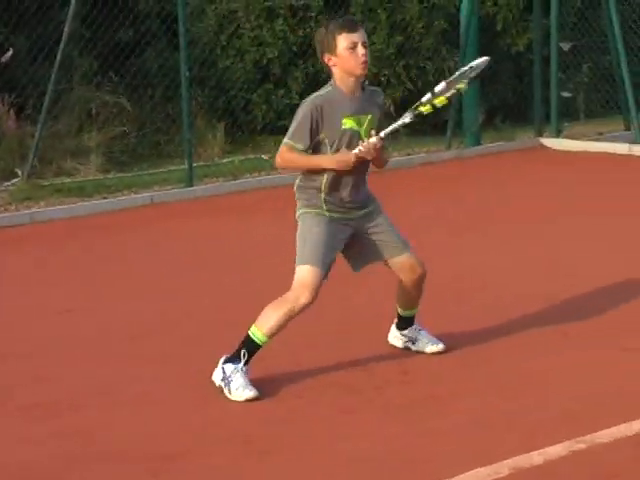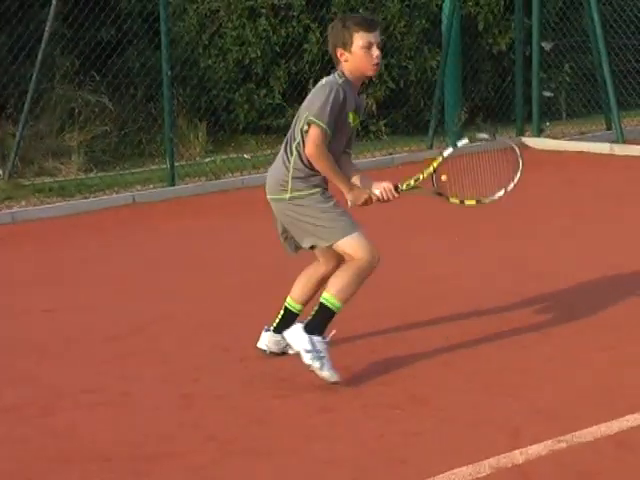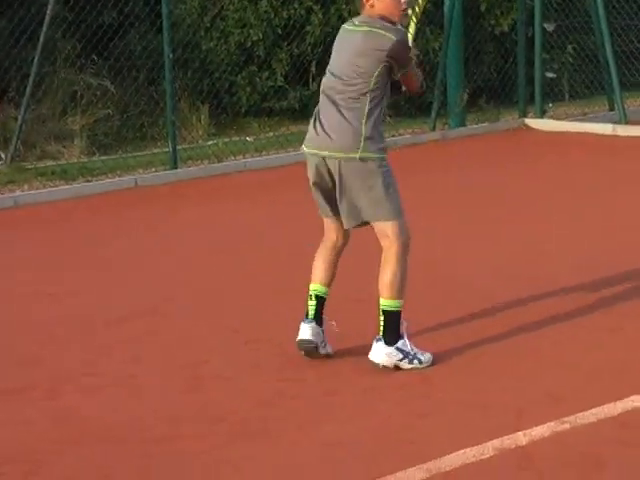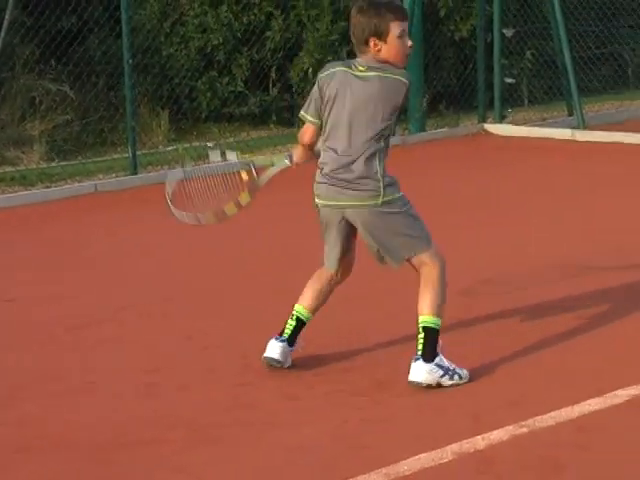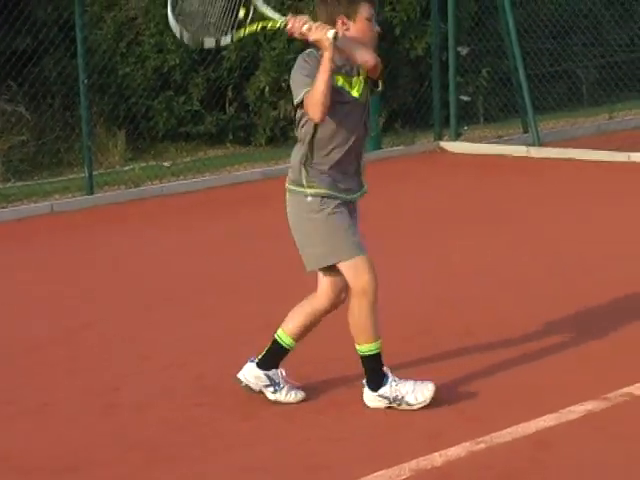
dt=0.4s
person 1, frame 1
left shoulder: (375, 99)
right shoulder: (316, 106)
left elbow: (381, 163)
right elbow: (283, 158)
left wrist: (377, 153)
right wrist: (332, 160)
left hip: (361, 207)
right hip: (319, 210)
left knee: (414, 271)
right knee: (304, 293)
left ankle: (404, 329)
right ankle: (234, 363)
person 1, frame 2
left shoulder: (353, 98)
right shoulder: (332, 90)
left elbow: (339, 159)
right elbow: (313, 150)
left wrist: (370, 185)
right wrist: (349, 190)
left hip: (302, 188)
right hip: (295, 189)
left knee: (333, 258)
right knee: (365, 257)
left ankle: (278, 332)
right ankle: (310, 331)
person 1, frame 3
left shoulder: (347, 30)
right shoulder: (393, 38)
right elbow: (414, 84)
right wrist: (413, 65)
left hip: (318, 148)
right hip: (358, 151)
left knee: (335, 236)
right knee: (396, 241)
left ankle: (312, 325)
right ankle: (390, 342)
person 1, frame 4
left shoulder: (330, 76)
right shoulder: (398, 82)
left elbow: (306, 140)
left wrist: (304, 157)
left hip: (328, 193)
right hip: (373, 193)
left knee: (335, 271)
right knee: (432, 266)
left ankle: (282, 342)
right ankle: (427, 360)
person 1, frame 5
left shoulder: (362, 65)
right shoulder: (310, 62)
left elbow: (371, 60)
right elbow: (318, 112)
right wrist: (327, 48)
left hip: (344, 194)
right hip: (313, 194)
left knee: (332, 292)
right knee: (363, 282)
left ankle: (263, 369)
right ankle: (377, 384)
